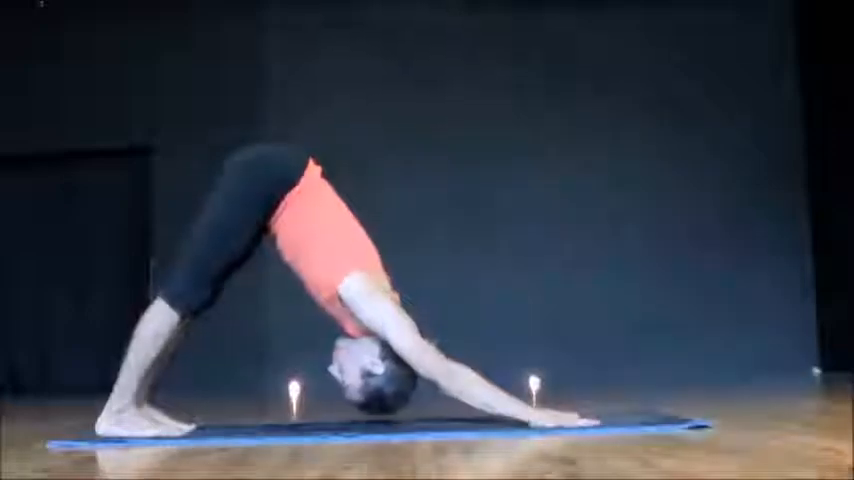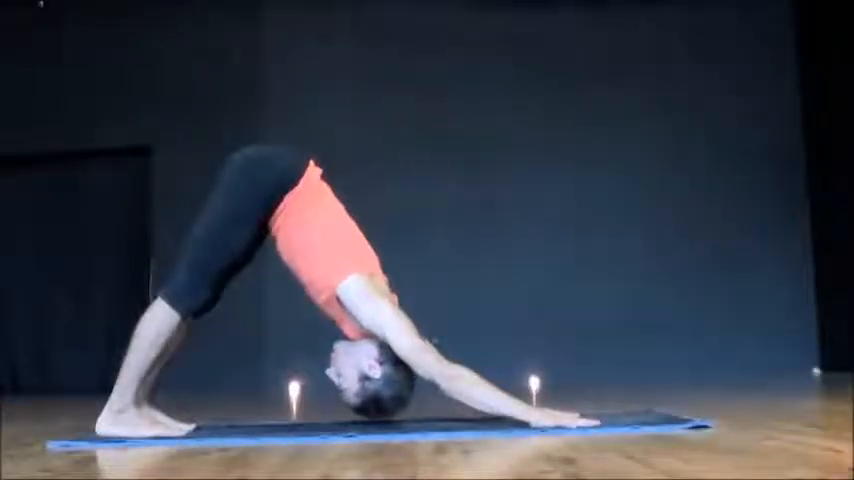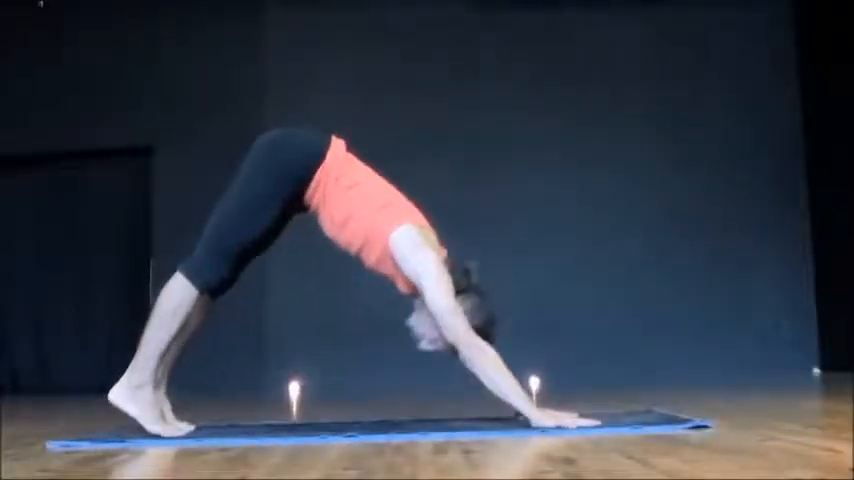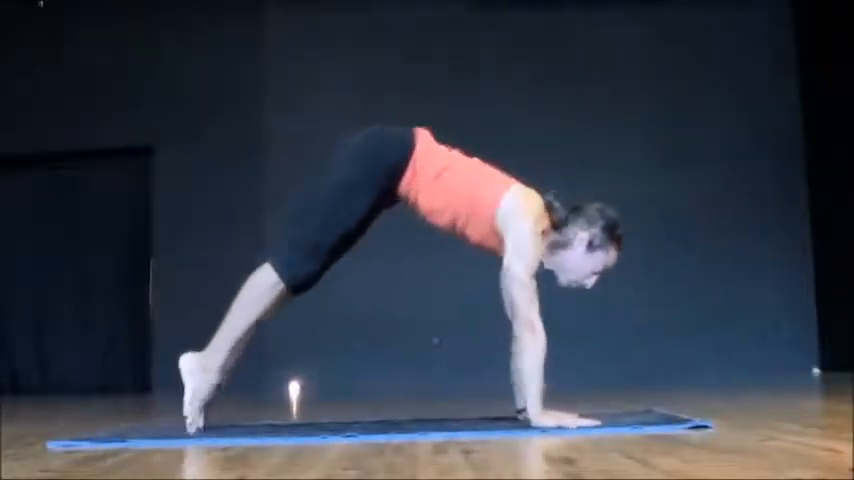
dt=1s
person 1, frame 1
right shoulder: (370, 310)
left elbow: (445, 372)
right elbow: (445, 373)
left hip: (279, 189)
right hip: (270, 180)
left knee: (194, 295)
right knee: (186, 290)
left ankle: (136, 404)
right ankle: (119, 410)
person 1, frame 2
right shoulder: (369, 309)
left elbow: (445, 373)
right elbow: (446, 375)
left hip: (278, 189)
right hip: (267, 181)
left knee: (196, 296)
right knee: (187, 290)
left ankle: (136, 403)
right ankle: (119, 409)
person 1, frame 3
left shoulder: (426, 269)
right shoulder: (425, 267)
left elbow: (469, 344)
right elbow: (468, 345)
left wrist: (527, 406)
right wrist: (533, 412)
left hip: (304, 170)
right hip: (294, 162)
left knee: (216, 274)
right knee: (209, 266)
left ankle: (152, 389)
right ankle: (137, 383)
person 1, frame 4
left shoulder: (529, 231)
right shoulder: (526, 225)
left elbow: (522, 326)
right elbow: (528, 325)
left wrist: (524, 404)
right wrist: (536, 411)
left hip: (394, 166)
right hip: (388, 158)
left knee: (305, 268)
right knee: (301, 262)
left ankle: (212, 366)
right ankle: (211, 363)
